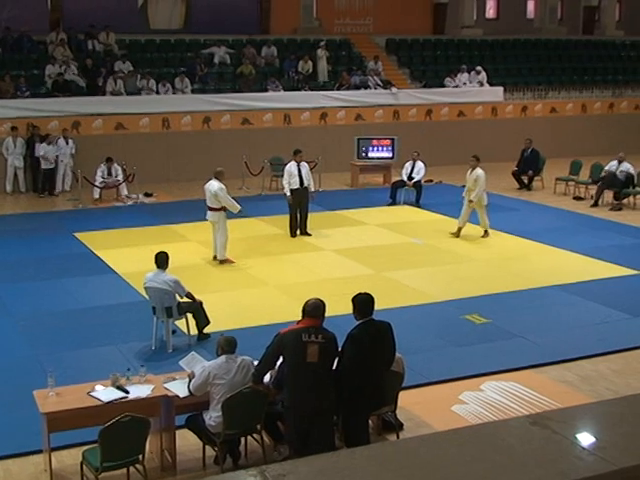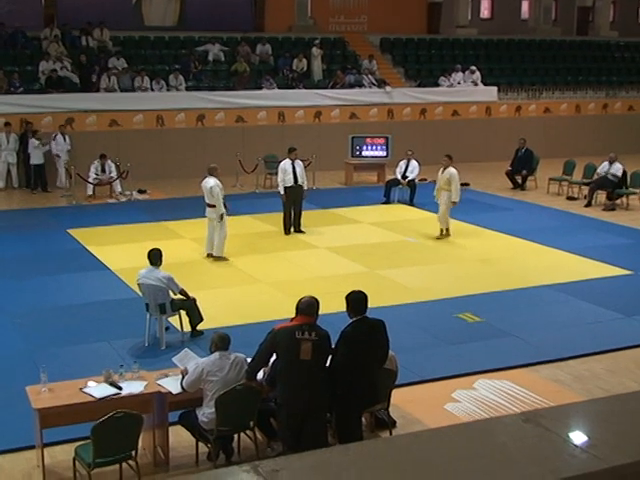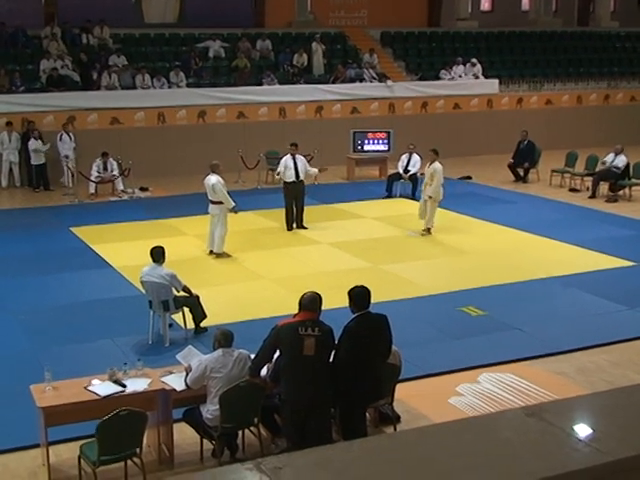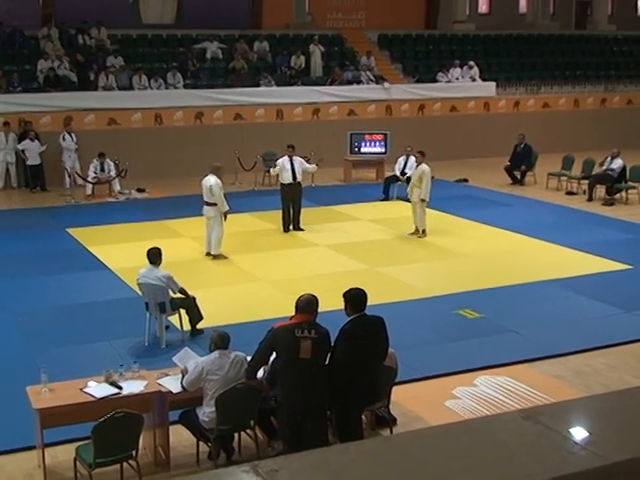
dt=0.4s
person 1, frame 1
left shoulder: (287, 335)
right shoulder: (330, 338)
left elbow: (268, 359)
right elbow: (332, 365)
left wrist: (257, 380)
left hip: (295, 398)
right hip: (323, 399)
left knee: (297, 443)
right knee: (322, 447)
person 1, frame 2
left shoulder: (280, 332)
right shoulder: (323, 335)
left elbow: (261, 356)
right elbow: (325, 363)
left wrist: (250, 377)
left hip: (288, 395)
right hip: (316, 395)
left knee: (290, 440)
right knee: (315, 443)
person 1, frame 3
left shoulder: (284, 328)
right shoulder: (326, 331)
left elbow: (265, 353)
right elbow: (328, 359)
left wrist: (254, 373)
left hip: (293, 391)
right hip: (320, 392)
left knee: (294, 436)
right knee: (320, 439)
person 1, frame 4
left shoulder: (280, 330)
right shoulder: (323, 333)
left elbow: (260, 355)
right elbow: (325, 362)
left wrist: (250, 376)
left hip: (289, 394)
right hip: (316, 395)
left knee: (291, 441)
right knee: (316, 441)
person 2, frame 1
left shoulder: (355, 335)
right shoulder: (385, 327)
left elbow: (346, 369)
right elbow: (390, 357)
left hip: (358, 395)
right hip: (379, 391)
left knee: (355, 439)
right knee: (360, 428)
person 2, frame 2
left shoulder: (349, 333)
right shoulder: (379, 325)
left elbow: (340, 367)
right elbow: (383, 355)
left wrist: (334, 390)
left hip: (352, 393)
right hip: (373, 388)
left knee: (348, 435)
right knee: (354, 426)
person 2, frame 3
left shoulder: (352, 328)
right shoulder: (382, 320)
left elbow: (343, 362)
right elbow: (386, 350)
left hip: (355, 388)
right hip: (377, 384)
left knee: (352, 431)
person 2, frame 4
left shoulder: (348, 331)
right shoulder: (378, 322)
left elbow: (338, 365)
right elbow: (383, 352)
left hip: (351, 391)
right hip: (374, 386)
person 3, frame 1
left shoulder: (210, 367)
right shoulder: (248, 363)
left elbow: (194, 391)
left wrist: (192, 377)
left hip: (219, 424)
left knee: (191, 420)
left ankle: (222, 445)
right ankle: (232, 445)
person 3, frame 2
left shoulder: (203, 364)
right shoulder: (241, 360)
left elbow: (187, 387)
left wrist: (185, 374)
left hip: (212, 421)
left knee: (184, 417)
left ankle: (214, 442)
right ankle: (226, 442)
person 3, frame 3
left shoulder: (207, 361)
right shoulder: (245, 356)
left elbow: (191, 384)
left wrist: (189, 371)
left hip: (216, 418)
left knee: (188, 414)
left ankle: (219, 438)
right ankle: (230, 439)
person 3, frame 4
left shoulder: (203, 363)
right shoulder: (242, 359)
left elbow: (187, 386)
left wrist: (185, 373)
left hip: (213, 420)
left knee: (184, 416)
left ankle: (215, 441)
right ankle: (226, 441)
